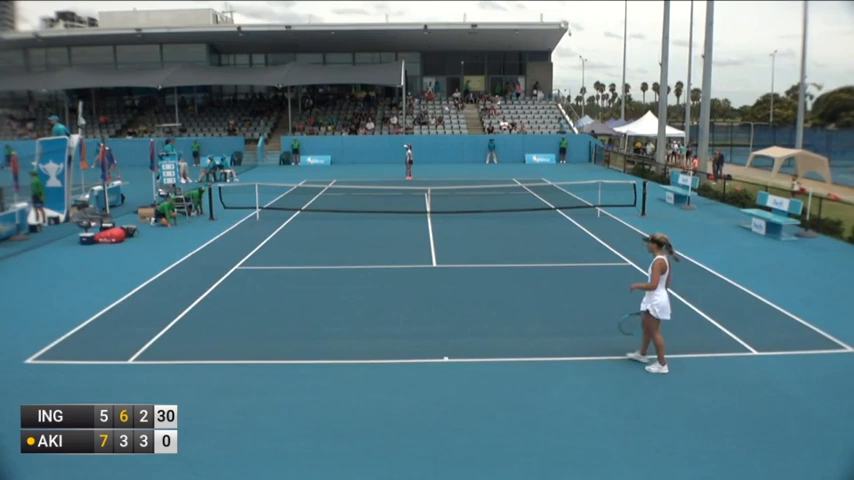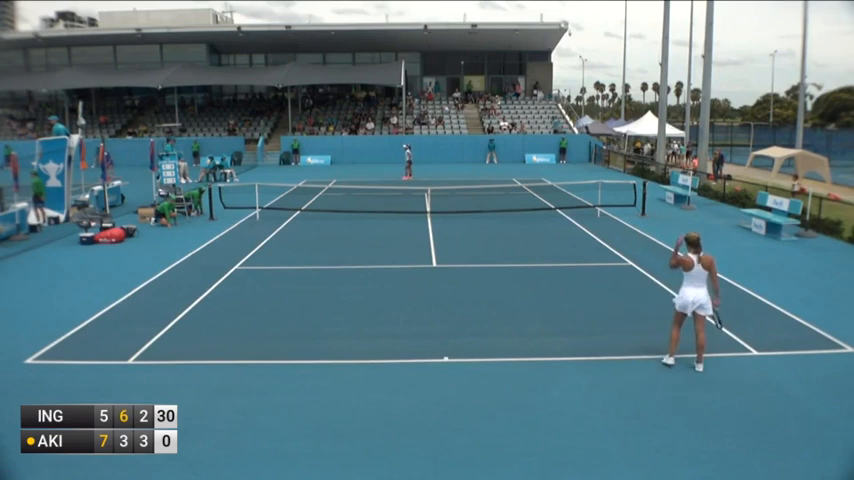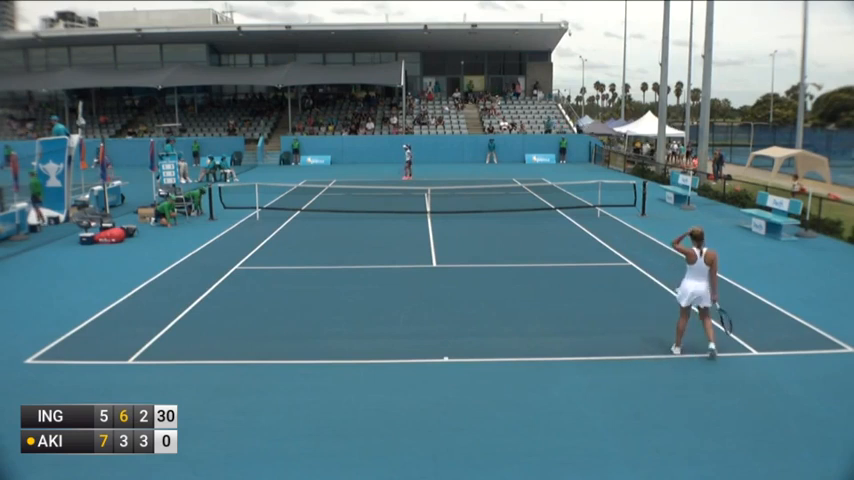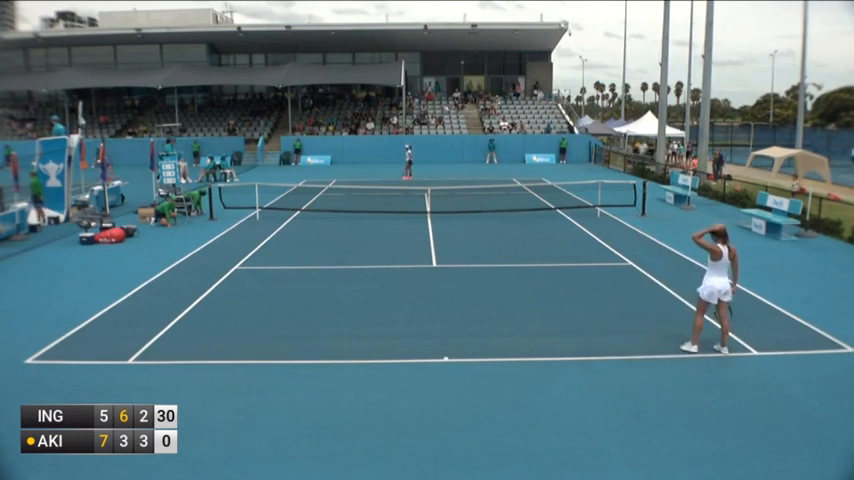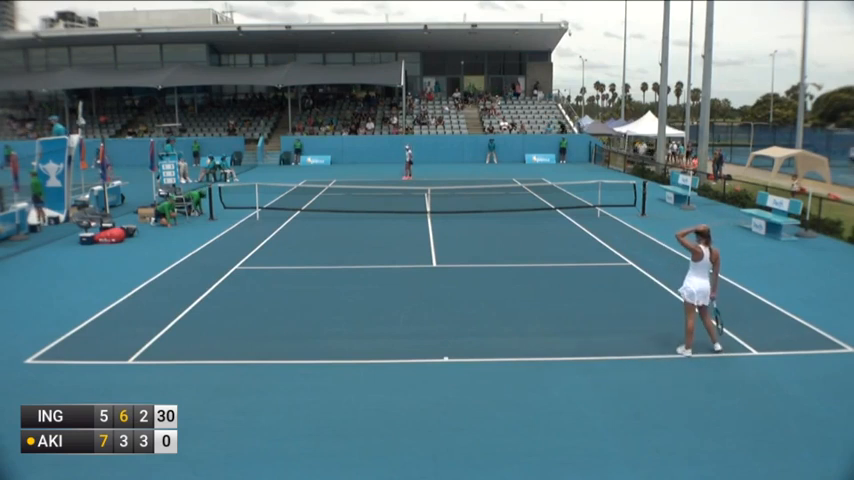
dt=0.7s
person 1, frame 1
left shoulder: (658, 262)
right shoulder: (664, 259)
left elbow: (653, 285)
right elbow: (667, 283)
left wrist: (636, 286)
left hip: (656, 300)
right hip: (660, 299)
left knee: (655, 332)
right knee: (647, 327)
left ankle: (662, 365)
right ankle: (642, 354)
person 1, frame 2
left shoulder: (684, 259)
right shoulder: (709, 259)
left elbow: (672, 264)
right elbow: (715, 281)
left wrist: (676, 247)
right wrist: (717, 297)
left hip: (686, 296)
right hip: (702, 296)
left knee: (676, 326)
right knee: (700, 331)
left ankle: (670, 357)
right ankle: (699, 363)
person 1, frame 3
left shoulder: (689, 253)
right shoulder: (712, 254)
left elbow: (674, 243)
right elbow: (713, 276)
left wrist: (686, 233)
right wrist: (714, 293)
left hip: (688, 287)
right hip: (703, 289)
left knee: (683, 318)
right knee: (706, 318)
left ankle: (677, 347)
right ankle: (712, 343)
person 1, frame 4
left shoulder: (714, 249)
right shoulder: (732, 250)
left elbow: (695, 237)
right elbow: (735, 270)
left wrist: (709, 229)
right wrist: (734, 285)
left hip: (710, 285)
right hip: (724, 284)
left knee: (699, 315)
right knee: (723, 316)
left ankle: (693, 344)
right ankle: (723, 346)
person 1, frame 5
left shoulder: (696, 249)
right shoulder: (715, 253)
left elbow: (679, 236)
right elbow: (715, 274)
left wrist: (694, 229)
right wrist: (714, 291)
left hip: (692, 285)
right hip: (705, 286)
left knee: (690, 318)
right knee: (706, 317)
left ankle: (687, 348)
right ankle: (716, 343)
